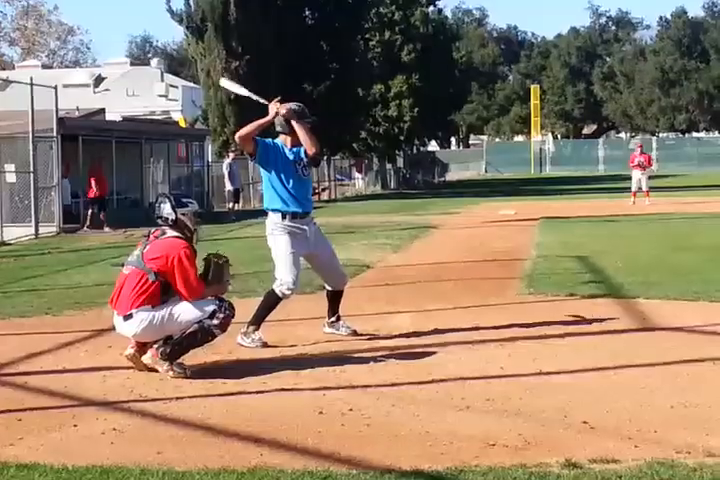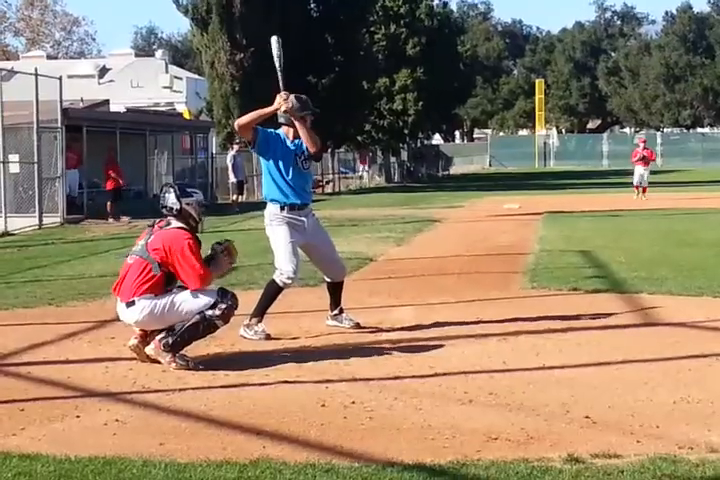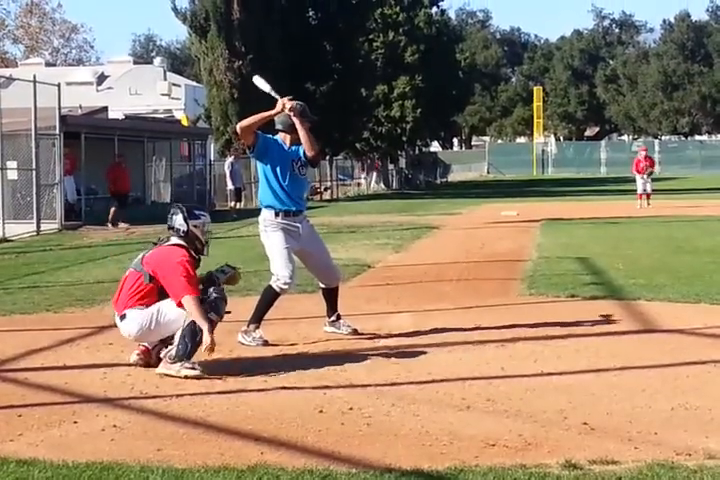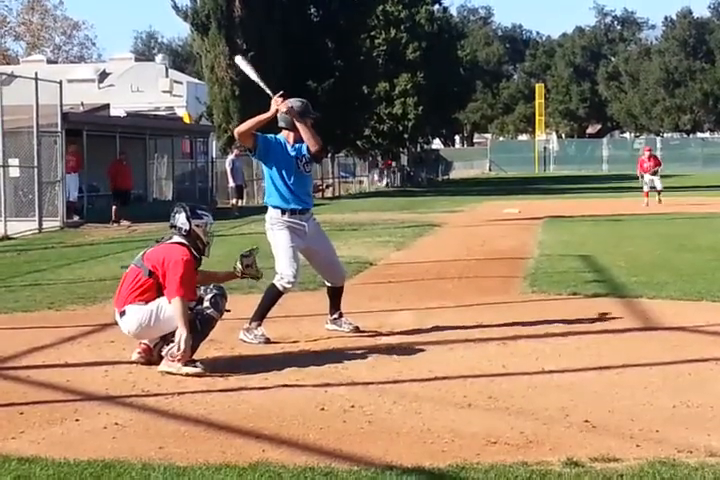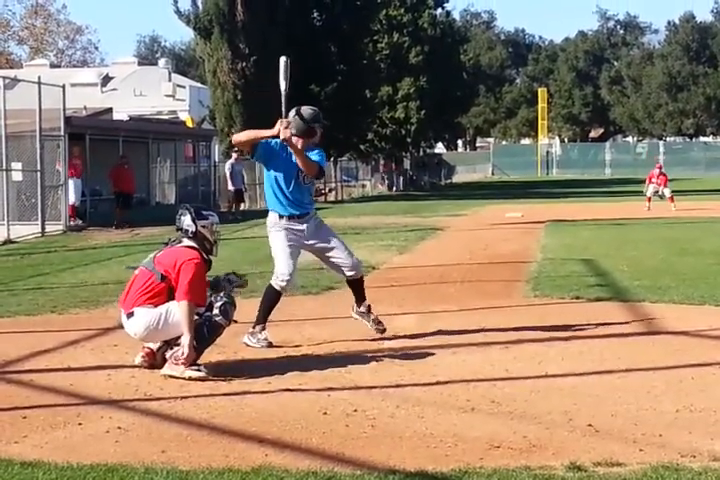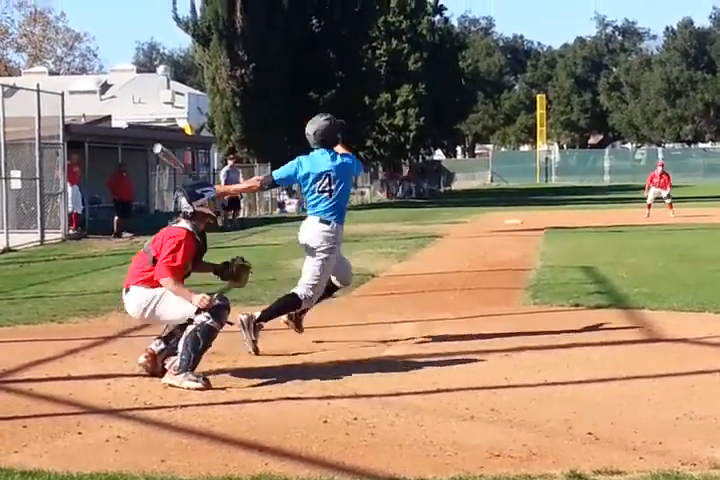
dt=0.7s
person 1, frame 1
left shoulder: (303, 152)
right shoulder: (268, 148)
left elbow: (314, 150)
right elbow: (240, 138)
left wrist: (292, 118)
right wrist: (270, 118)
left hip: (308, 224)
right hip: (282, 225)
left knee: (337, 277)
right knee: (286, 283)
left ankle: (333, 320)
right ankle: (249, 331)
person 1, frame 2
left shoulder: (304, 143)
right shoulder: (269, 139)
left elbow: (315, 149)
right elbow: (240, 126)
left wrist: (294, 116)
right wrist: (273, 108)
left hip: (306, 215)
right hip: (280, 216)
left knee: (335, 267)
right knee: (287, 272)
left ankle: (335, 313)
right ankle: (252, 322)
person 1, frame 3
left shoulder: (300, 151)
right shoulder: (267, 145)
left elbow: (314, 153)
right elbow: (242, 128)
left wrist: (296, 117)
right wrist: (275, 111)
left hip: (300, 221)
right hip: (275, 222)
left knee: (330, 273)
right knee: (283, 278)
left ankle: (332, 319)
right ankle: (250, 329)
person 1, frame 4
left shoulder: (305, 147)
right shoulder: (270, 144)
left elbow: (318, 148)
right elbow: (240, 133)
left wrist: (294, 116)
right wrist: (270, 113)
left hip: (307, 220)
right hip: (281, 221)
left knee: (336, 273)
right knee: (287, 276)
left ankle: (335, 317)
right ankle: (252, 326)
person 1, frame 5
left shoulder: (315, 153)
right shoulder: (272, 148)
left elbow: (312, 171)
right elbow: (237, 139)
left wrist: (292, 144)
right wrist: (272, 133)
left hip: (310, 222)
right hip: (282, 225)
left knee: (350, 264)
right knee: (283, 275)
left ankle: (361, 307)
right ankle: (256, 330)
person 1, frame 6
left shoulder: (300, 164)
right shoulder: (347, 163)
left elbow: (263, 182)
left wrist: (228, 189)
right wrist: (339, 147)
left hip: (309, 230)
right hip: (327, 232)
left knee: (343, 275)
right knee: (307, 292)
left ankle: (296, 312)
right ankle: (254, 321)
person 2, frame 1
left shoulder: (152, 239)
right shoulder: (179, 246)
right elbow: (195, 294)
left wrist: (207, 283)
right wrist: (219, 288)
left hip: (123, 318)
right hip: (141, 320)
left knee: (180, 301)
right knee: (223, 310)
left ankle: (141, 346)
right ankle: (162, 354)
person 2, frame 2
left shoulder: (157, 228)
right shoulder: (181, 237)
right elbow: (201, 281)
left wrist: (211, 260)
right wrist: (221, 266)
left hip: (127, 303)
right hip: (144, 307)
left knee: (183, 295)
right knee: (226, 301)
left ankle: (144, 337)
right ankle: (165, 347)
person 2, frame 3
left shoulder: (167, 248)
right shoulder: (178, 256)
left elbow: (179, 284)
right elbow: (188, 297)
left wrist: (208, 279)
right wrist: (207, 329)
left hip: (129, 316)
right hip: (138, 321)
right knee: (214, 298)
left ankle: (149, 351)
right ankle: (175, 361)
person 2, frame 4
left shoulder: (169, 247)
right shoulder: (180, 255)
left elbow: (198, 277)
right elbow: (178, 297)
left wrist: (237, 273)
right wrist: (185, 334)
left hip: (128, 315)
right hip: (138, 318)
right knee: (214, 296)
left ankle: (151, 348)
right ankle: (176, 358)
person 2, frame 5
left shoulder: (174, 250)
right shoulder: (193, 259)
right elbow: (185, 301)
left wrist: (209, 285)
right wrist: (189, 339)
right hip: (144, 321)
right knee: (223, 303)
left ankle: (155, 351)
right ankle: (178, 362)
person 2, frame 6
left shoulder: (188, 232)
right shoulder: (181, 236)
left elbow: (187, 264)
right elbow: (166, 277)
left wrist: (217, 268)
right wrist: (193, 298)
left hip: (149, 294)
right hip: (143, 296)
left knee: (200, 312)
right knee: (216, 306)
left ankle: (157, 355)
right ankle: (179, 371)
